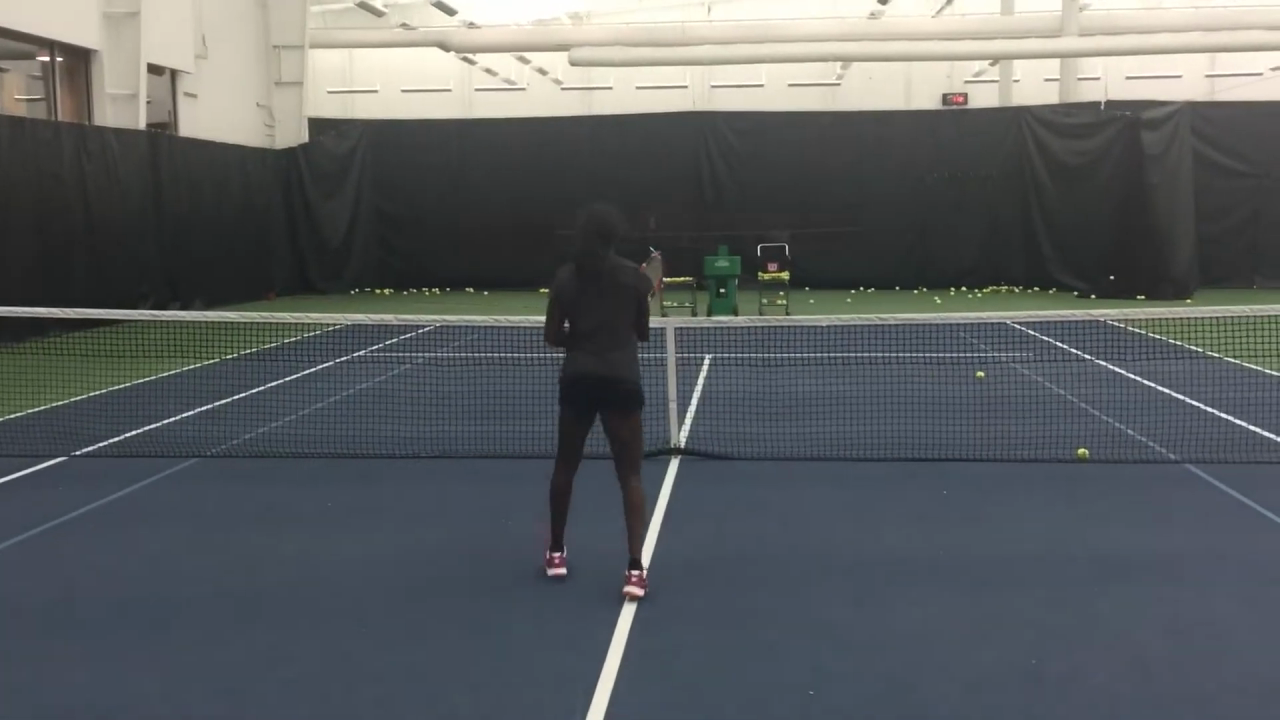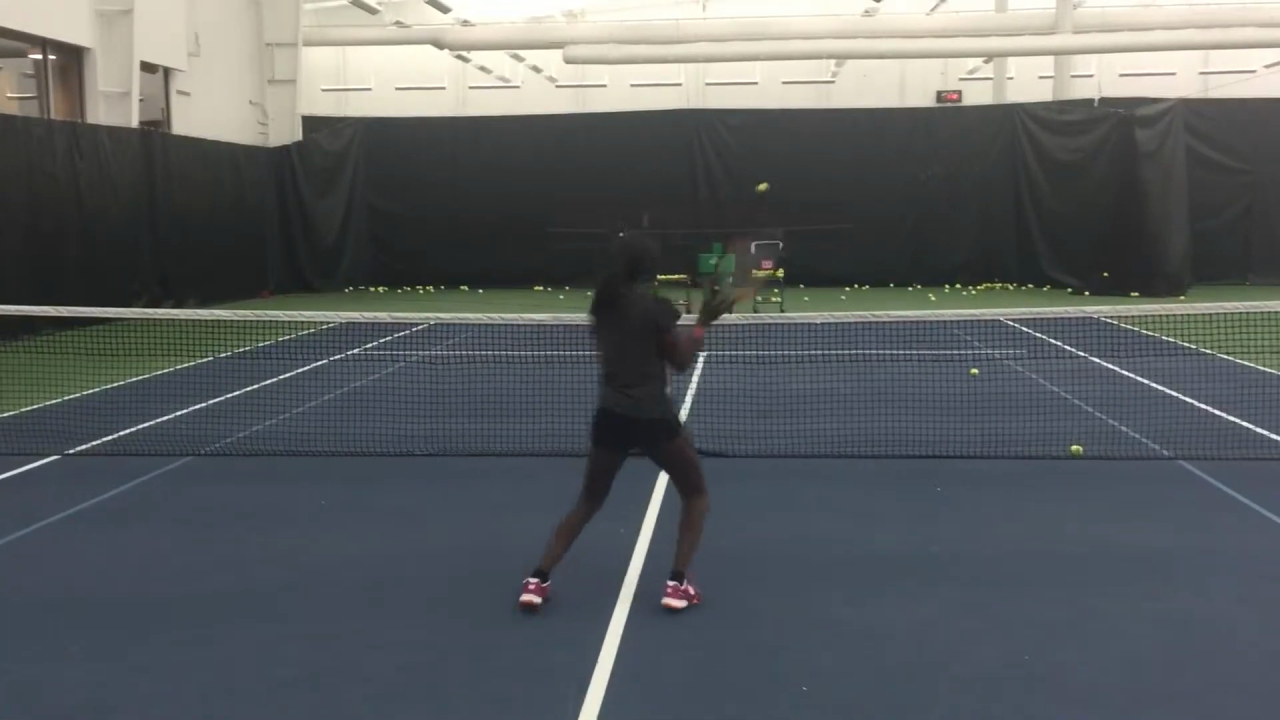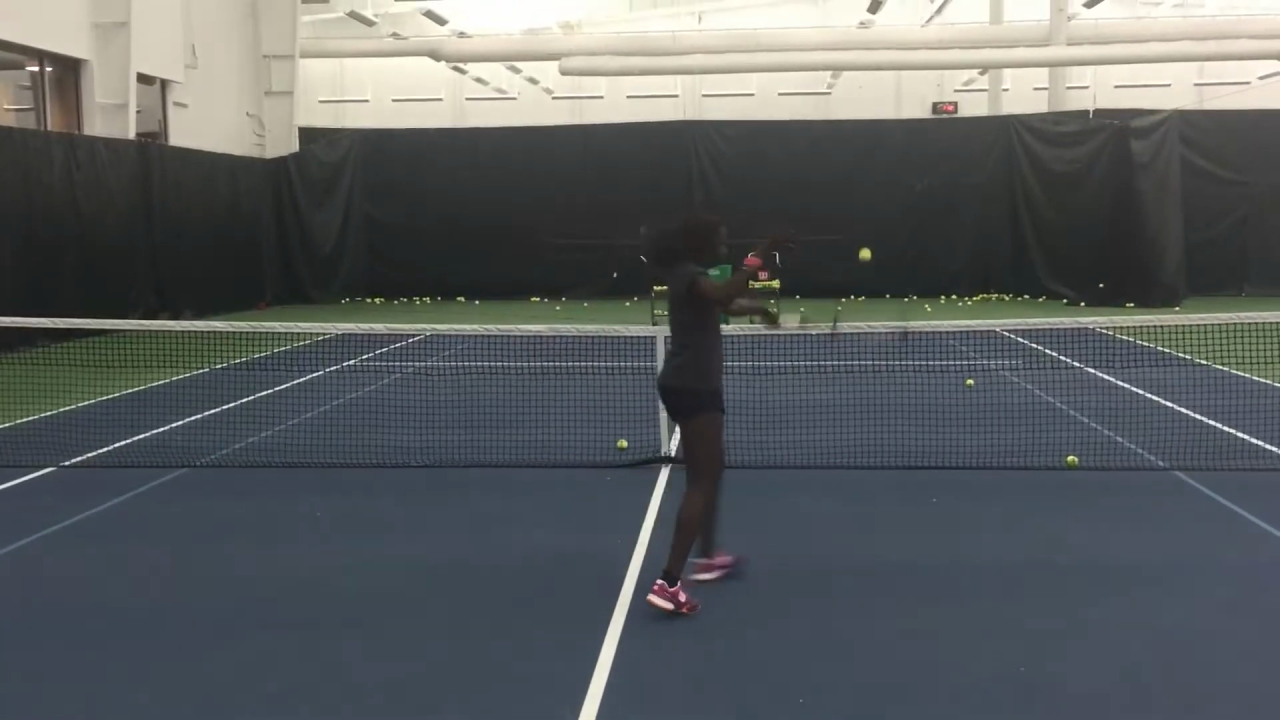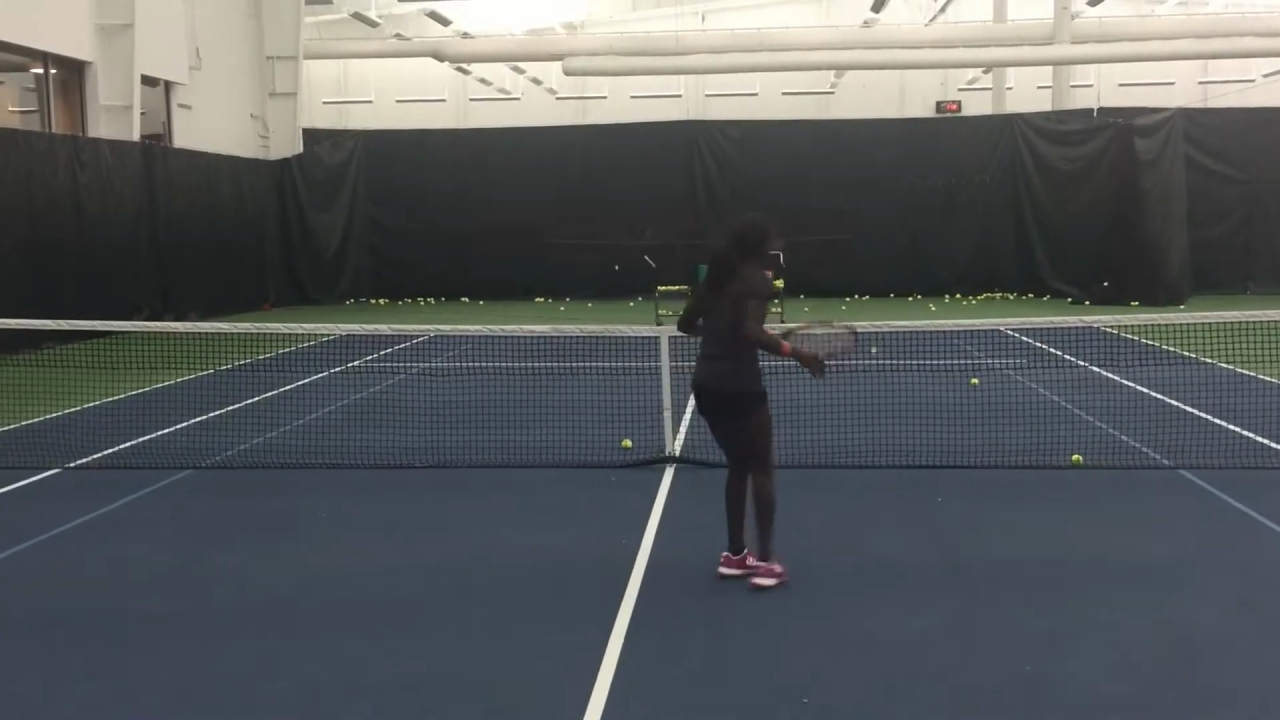
dt=0.4s
person 1, frame 1
left shoulder: (565, 278)
right shoulder: (634, 276)
left elbow: (553, 336)
right elbow: (642, 334)
left hip: (578, 378)
right hip: (622, 380)
left knee: (564, 466)
right knee: (629, 475)
left ankle: (556, 552)
right ankle: (635, 570)
person 1, frame 2
left shoulder: (605, 306)
right shoulder: (656, 306)
right elbow: (681, 361)
right wrist: (703, 324)
left hip: (610, 412)
right hip: (652, 415)
left knee: (587, 503)
right knee: (695, 492)
left ankle: (536, 580)
right ankle: (677, 582)
person 1, frame 3
left shoulder: (688, 276)
right shoulder: (690, 276)
left elbow: (722, 304)
right elbow: (723, 297)
left wrist: (756, 308)
right wrist: (754, 262)
left hip: (685, 386)
right hip: (693, 390)
left knee: (704, 474)
right knee: (704, 483)
left ankle: (706, 557)
right ankle: (666, 584)
person 1, frame 4
left shoulder: (715, 278)
right shoulder: (758, 281)
left elbow: (685, 323)
right elbow: (751, 332)
right wrist: (794, 353)
left hip: (705, 383)
right hip: (740, 384)
left knee: (740, 465)
right knee: (760, 469)
left ankle: (735, 553)
right ankle: (762, 563)
